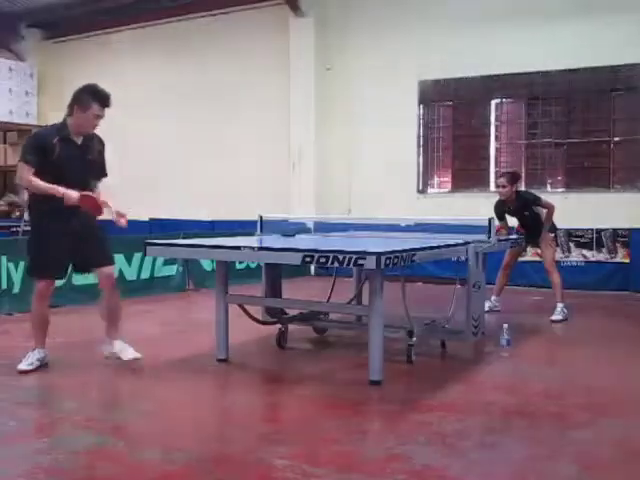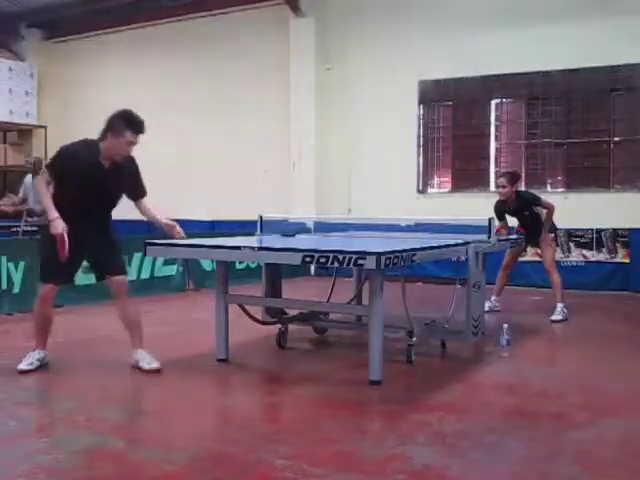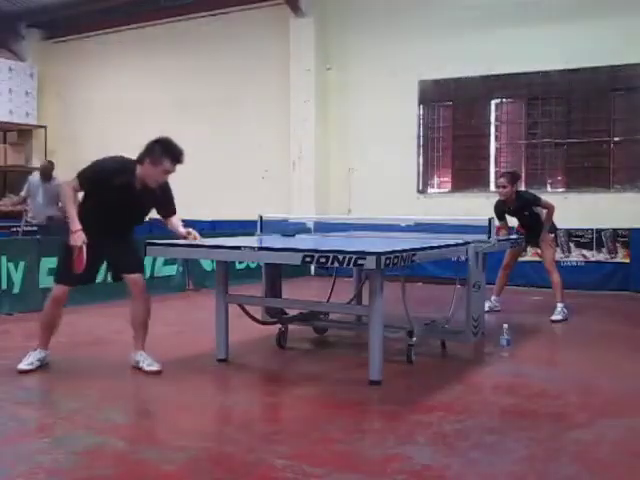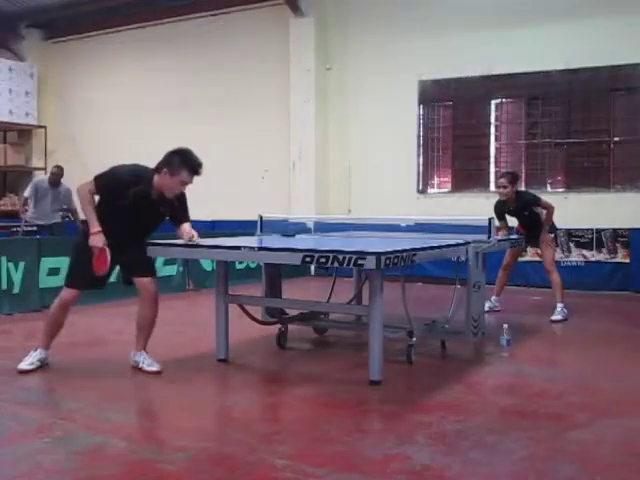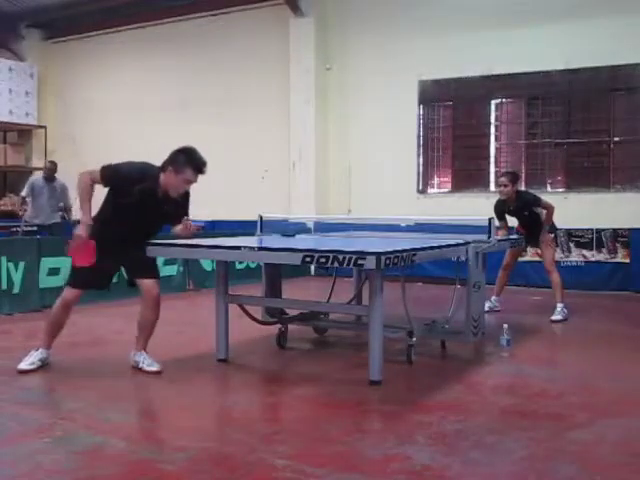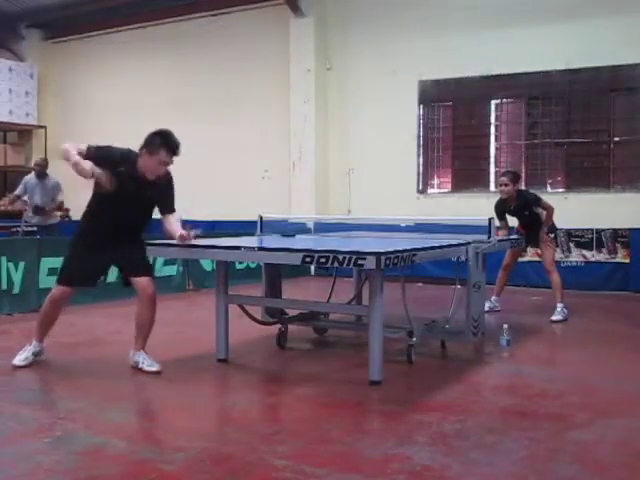
dt=0.3s
person 1, frame 1
left shoulder: (96, 144)
right shoulder: (44, 138)
right elbow: (23, 178)
left wrist: (110, 206)
right wrist: (61, 192)
left hip: (84, 221)
right hip: (49, 223)
left knee: (109, 277)
right knee: (43, 288)
left ankle: (114, 341)
right ankle: (39, 351)
person 1, frame 2
left shoulder: (127, 166)
right shoulder: (73, 154)
left elbow: (140, 201)
right elbow: (41, 182)
left wrist: (161, 221)
right wrist: (54, 218)
left hip: (100, 232)
right hip: (63, 231)
left knee: (121, 286)
right knee: (46, 292)
left ankle: (139, 352)
right ankle: (39, 351)
person 1, frame 3
left shoulder: (161, 189)
right shoulder: (109, 168)
left elbow: (170, 217)
right elbow: (68, 188)
left wrist: (182, 230)
right wrist: (75, 228)
left hip: (120, 238)
right hip: (85, 236)
left knee: (139, 287)
right knee: (58, 294)
left ankle: (139, 353)
right ankle: (40, 351)
person 1, frame 4
left shoulder: (176, 198)
right shoulder: (127, 176)
left elbow: (181, 223)
right elbow: (84, 190)
left wrist: (187, 233)
right wrist: (95, 230)
left hip: (133, 244)
right hip: (97, 239)
left knee: (149, 291)
right knee: (67, 297)
left ankle: (139, 353)
right ankle: (42, 351)
person 1, frame 5
left shoulder: (180, 197)
right shoulder: (134, 173)
left elbow: (176, 226)
right elbow: (87, 176)
left wrist: (185, 229)
right wrist: (84, 220)
left hip: (137, 245)
right hip: (101, 240)
left knee: (152, 294)
right knee: (69, 297)
left ankle: (139, 353)
right ankle: (43, 350)
person 1, frame 6
left shoulder: (164, 180)
right shoulder: (115, 158)
left elbow: (168, 215)
right elbow: (68, 148)
left wrist: (178, 232)
right wrist: (78, 163)
left hip: (129, 242)
right hip: (91, 238)
left knee: (148, 292)
right knee: (59, 294)
left ankle: (139, 352)
right ankle: (36, 344)
person 2, frame 1
left shoulder: (526, 197)
right shoulder: (499, 206)
left elbow: (551, 207)
right elbow: (504, 229)
left wrist: (545, 232)
right wrist: (500, 232)
left hip: (543, 230)
right hip: (524, 231)
left knee: (550, 266)
right knee: (506, 265)
left ankle: (561, 307)
right ankle: (494, 301)
person 2, frame 2
left shoulder: (526, 197)
right shoulder: (499, 206)
left elbow: (551, 208)
right elbow: (504, 228)
left wrist: (544, 232)
right wrist: (501, 232)
left hip: (543, 230)
right hip: (524, 231)
left knee: (550, 267)
right knee: (506, 265)
left ankle: (561, 307)
right ankle: (494, 301)
person 2, frame 3
left shoulder: (526, 197)
right shoulder: (499, 206)
left elbow: (550, 207)
right elbow: (504, 229)
left wrist: (545, 232)
right wrist: (501, 232)
left hip: (543, 230)
right hip: (524, 231)
left knee: (550, 266)
right knee: (506, 265)
left ankle: (561, 307)
right ankle: (494, 301)
person 2, frame 4
left shoulder: (526, 197)
right shoulder: (499, 206)
left elbow: (550, 208)
right elbow: (504, 228)
left wrist: (544, 232)
right wrist: (501, 233)
left hip: (543, 229)
right hip: (524, 230)
left knee: (550, 267)
right knee: (506, 265)
left ankle: (561, 307)
right ankle: (494, 301)
person 2, frame 5
left shoulder: (526, 197)
right shoulder: (499, 206)
left elbow: (550, 208)
right elbow: (504, 228)
left wrist: (544, 232)
right wrist: (501, 233)
left hip: (543, 229)
right hip: (524, 230)
left knee: (550, 267)
right knee: (506, 265)
left ankle: (561, 307)
right ankle: (494, 301)
person 2, frame 6
left shoulder: (527, 197)
right shoulder: (500, 205)
left elbow: (550, 209)
right elbow: (504, 228)
left wrist: (543, 231)
right wrist: (501, 233)
left hip: (543, 229)
right hip: (524, 230)
left knee: (549, 267)
right knee: (506, 265)
left ankle: (560, 308)
right ankle: (494, 301)
